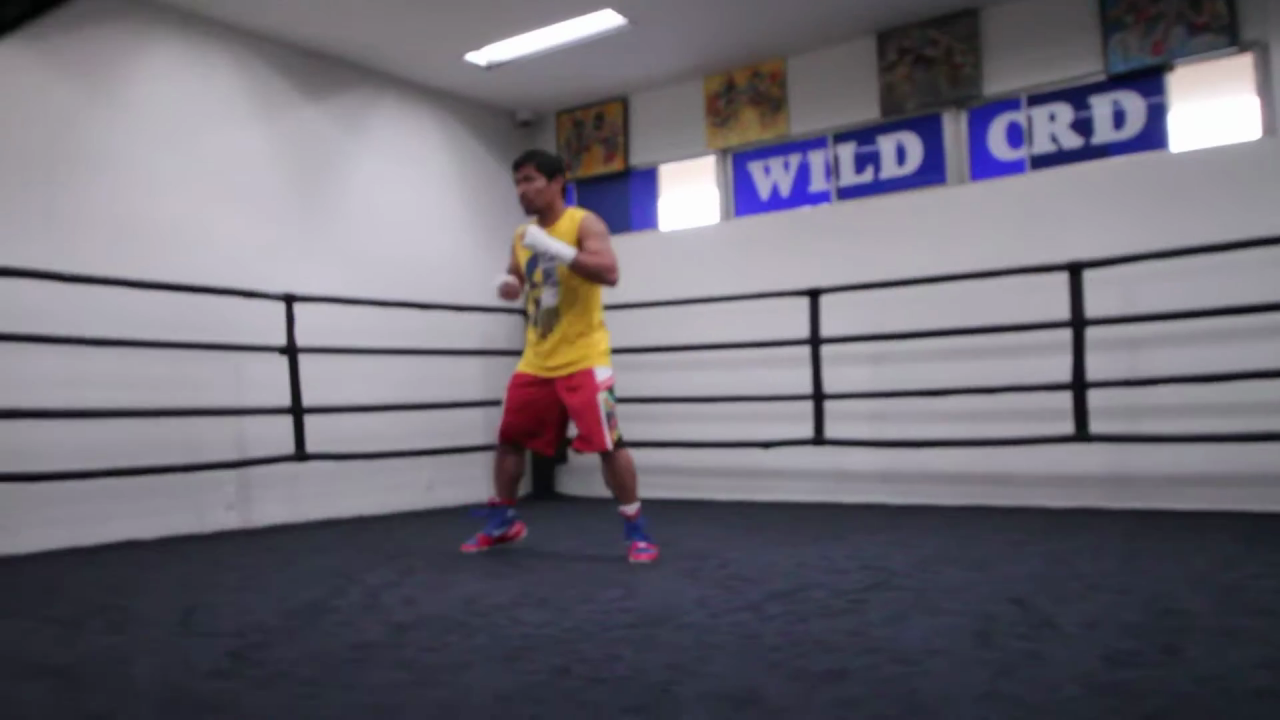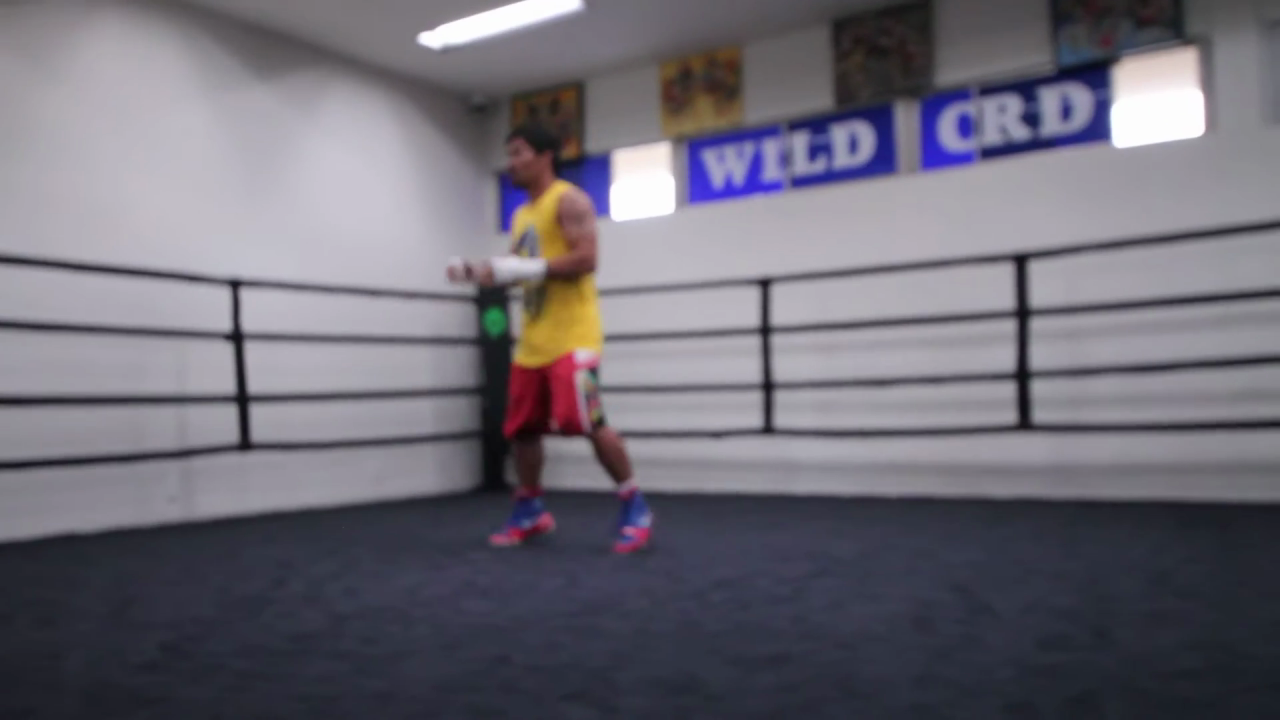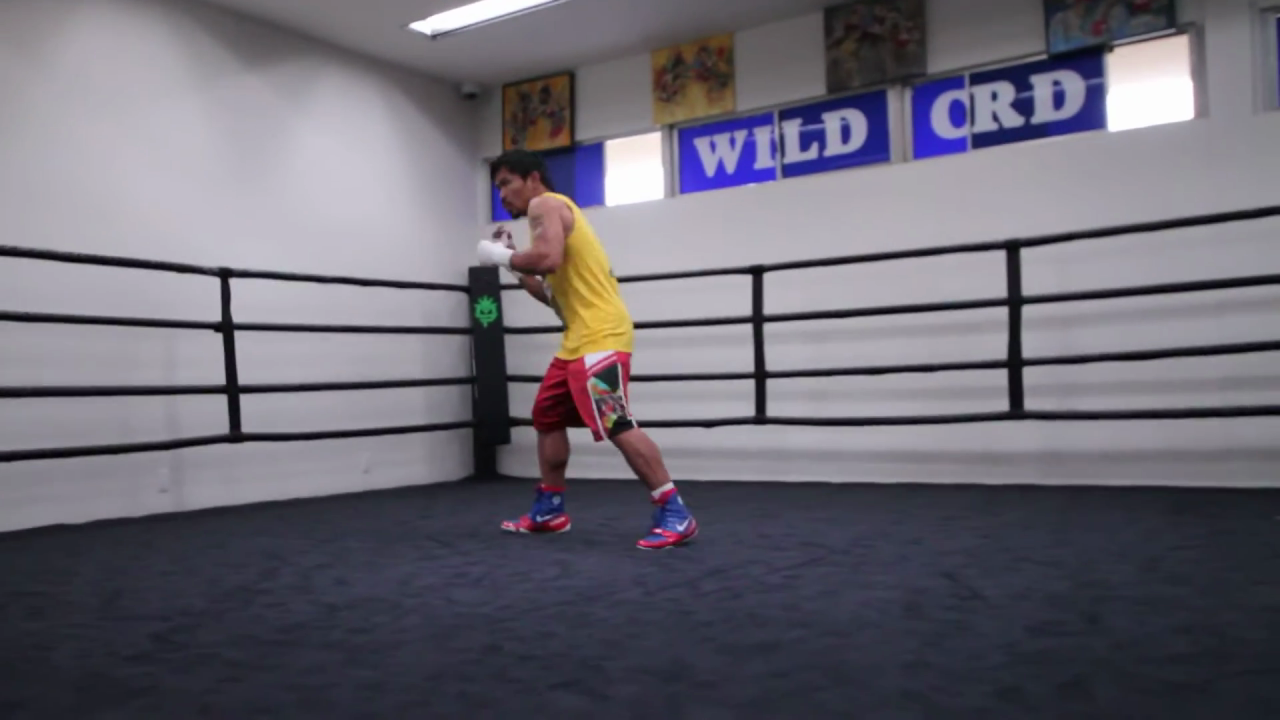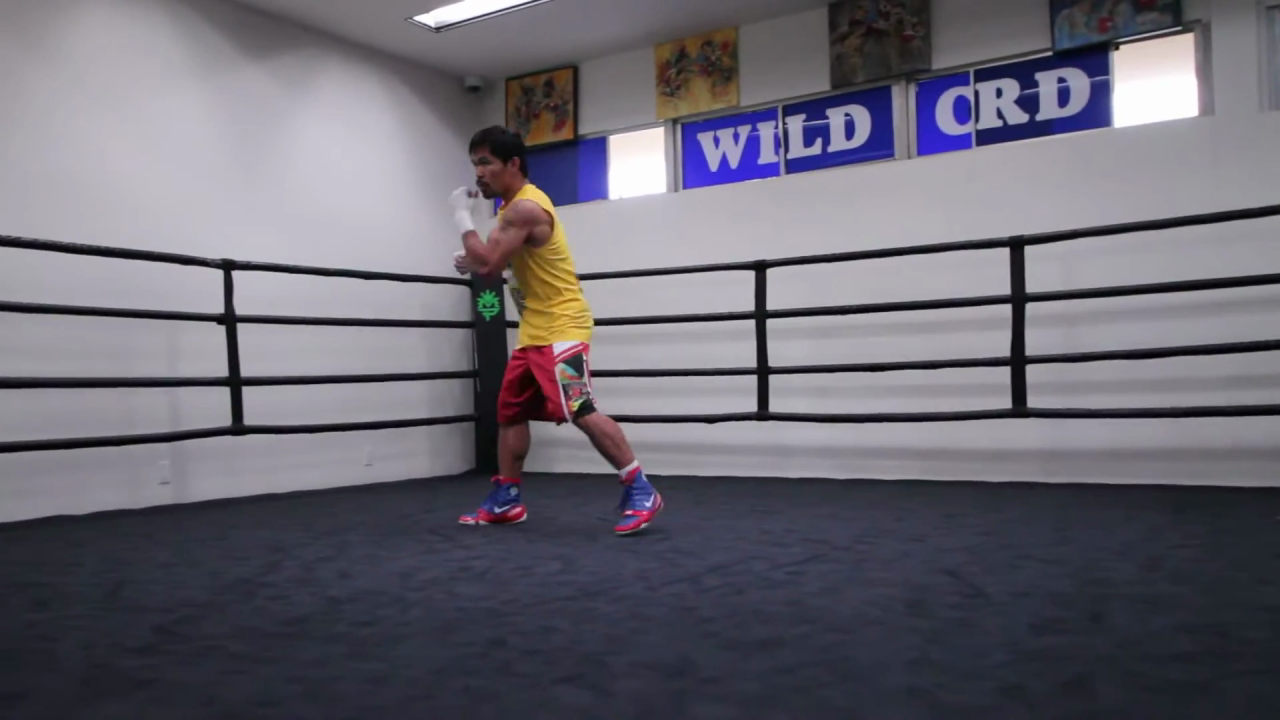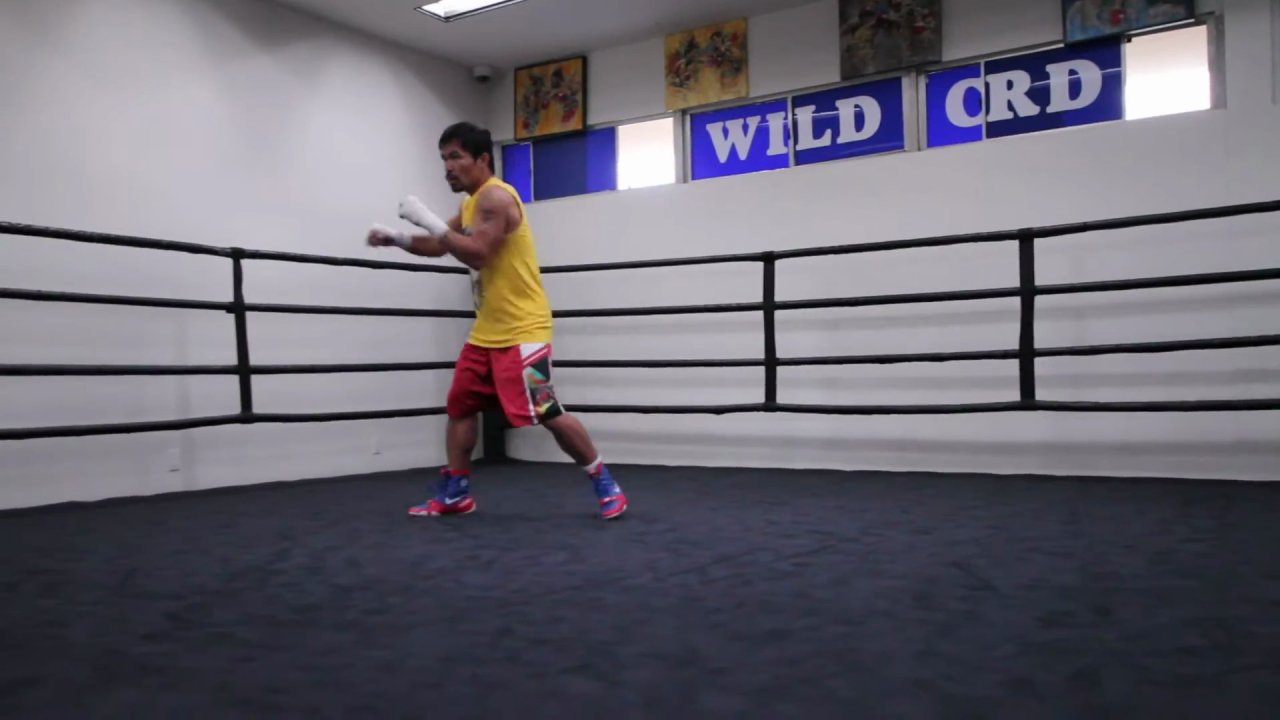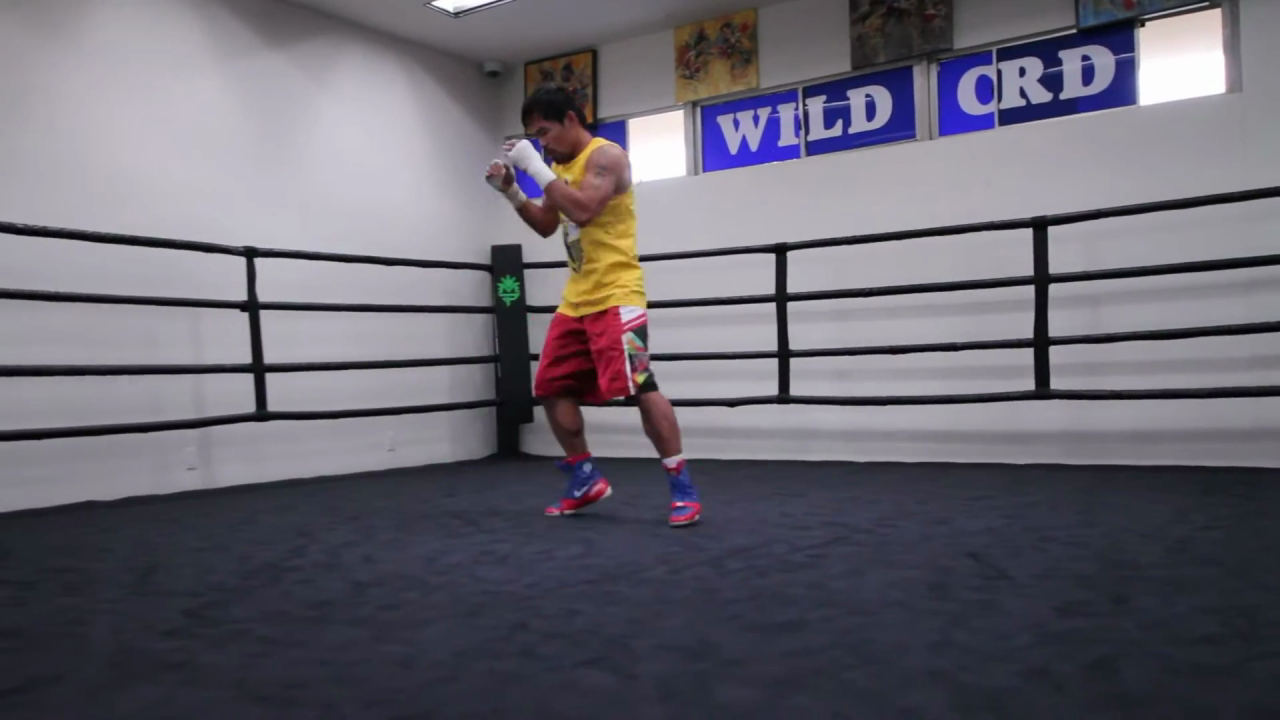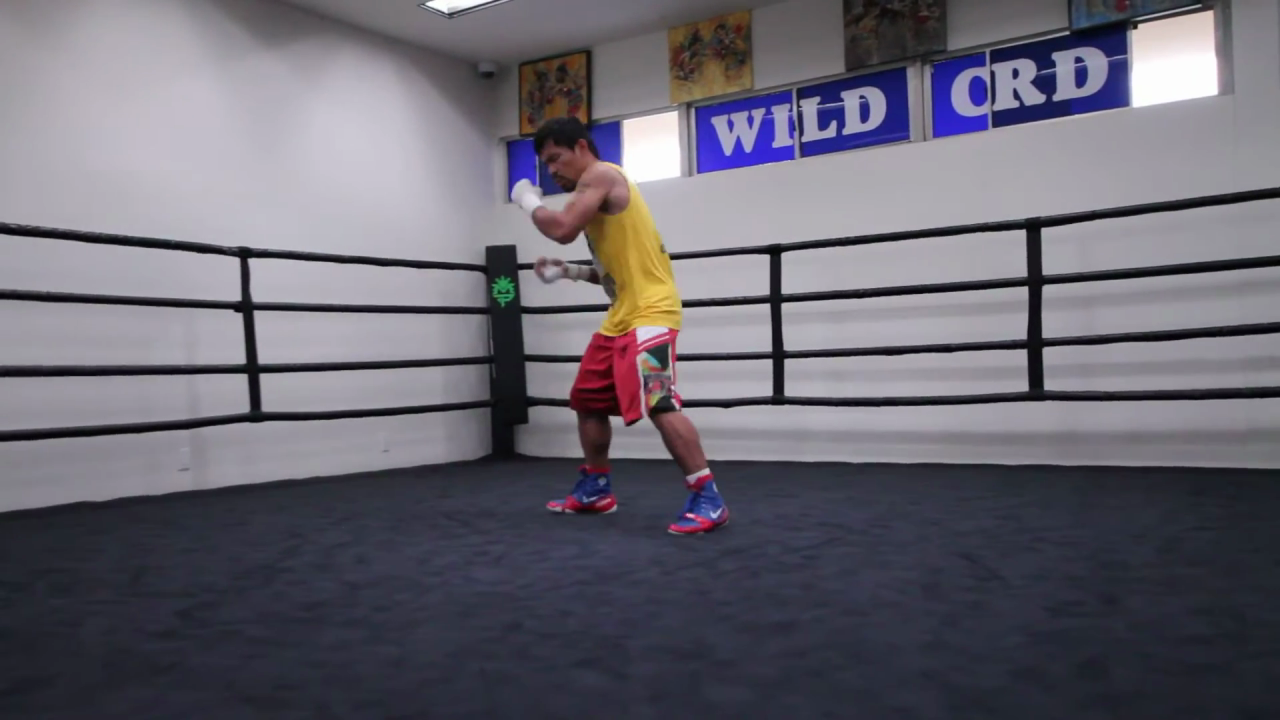
dt=0.7s
person 1, frame 1
left shoulder: (585, 225)
right shoulder: (526, 232)
left elbow: (608, 272)
left wrist: (555, 248)
right wrist: (508, 285)
left hip: (585, 359)
right hip: (536, 360)
left knee: (607, 443)
right knee: (510, 439)
left ankle: (637, 532)
right ankle: (502, 522)
person 1, frame 2
left shoulder: (568, 199)
right shoulder: (522, 215)
left elbow: (587, 260)
right elbow: (510, 271)
left wrist: (524, 269)
right wrist: (472, 270)
left hip: (573, 336)
right hip: (533, 343)
left knee: (590, 424)
right knee: (520, 431)
left ankle: (634, 510)
right ankle: (530, 513)
person 1, frame 3
left shoulder: (547, 205)
right shoulder: (548, 218)
left elbow: (546, 258)
left wrist: (498, 255)
right wrist: (518, 273)
left hip: (599, 336)
right hip: (576, 340)
left knee: (618, 425)
right knee: (547, 418)
left ankle: (675, 514)
right ankle: (549, 510)
person 1, frame 4
left shoulder: (526, 207)
right shoulder: (513, 204)
left elbow: (489, 265)
right elbow: (491, 260)
left wrist: (463, 219)
right wrist: (470, 256)
left hip: (562, 326)
right hip: (535, 333)
left knee: (581, 411)
right knee: (509, 413)
left ankle: (641, 493)
right ankle: (506, 500)
person 1, frame 5
left shoulder: (496, 197)
right shoulder: (473, 202)
left elbow: (474, 254)
right elbow: (439, 246)
left wrist: (429, 220)
right wrist: (396, 237)
left hip: (523, 330)
right hip: (488, 330)
left knee: (549, 415)
right knee: (460, 406)
left ankle: (606, 485)
right ankle: (455, 492)
person 1, frame 6
left shoulder: (607, 156)
right shoulder: (560, 166)
left elbow: (582, 209)
right elbow: (546, 225)
left wrist: (536, 167)
right wrist: (511, 190)
left hip: (615, 297)
right hip: (576, 300)
left knee: (641, 389)
right knee: (553, 389)
left ankle: (681, 488)
right ankle: (585, 480)
person 1, frame 7
left shoulder: (601, 176)
right shoulder: (588, 192)
left elbow: (563, 226)
left wrist: (529, 203)
right wrist: (567, 271)
left hip: (649, 314)
right hip: (619, 319)
left knee: (659, 407)
right knee: (586, 400)
left ankle: (707, 501)
right ankle: (595, 489)
